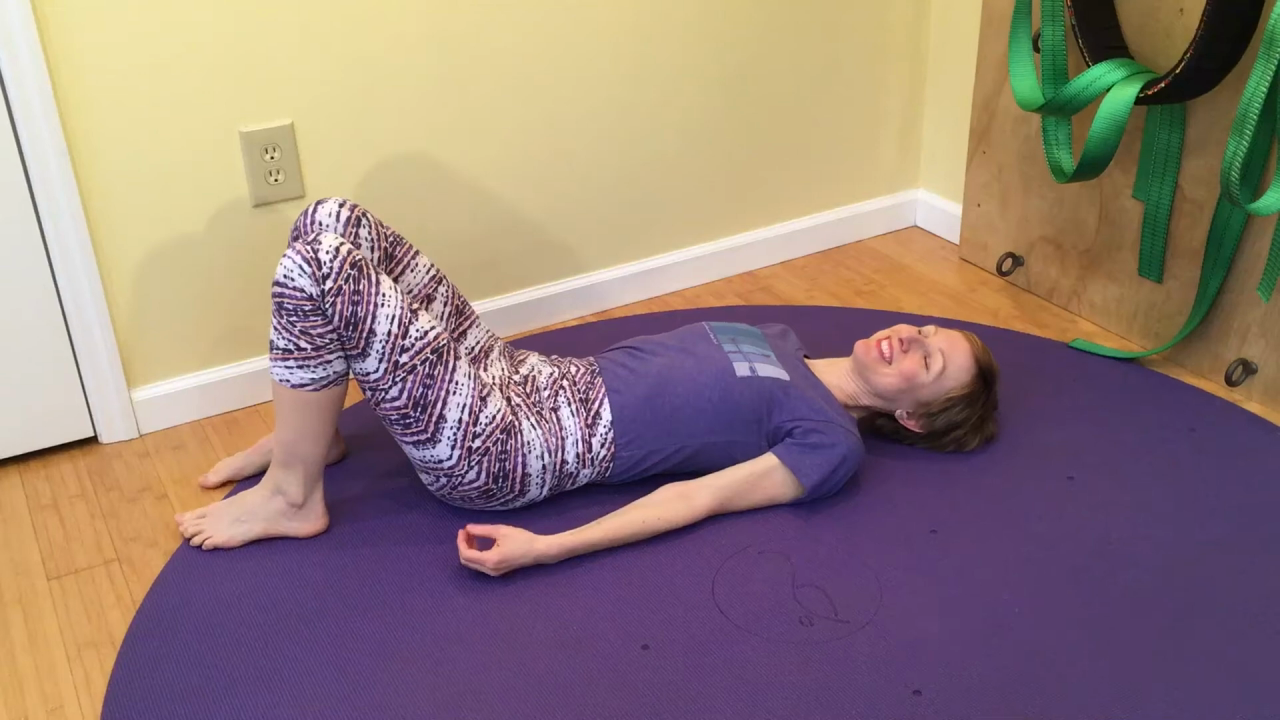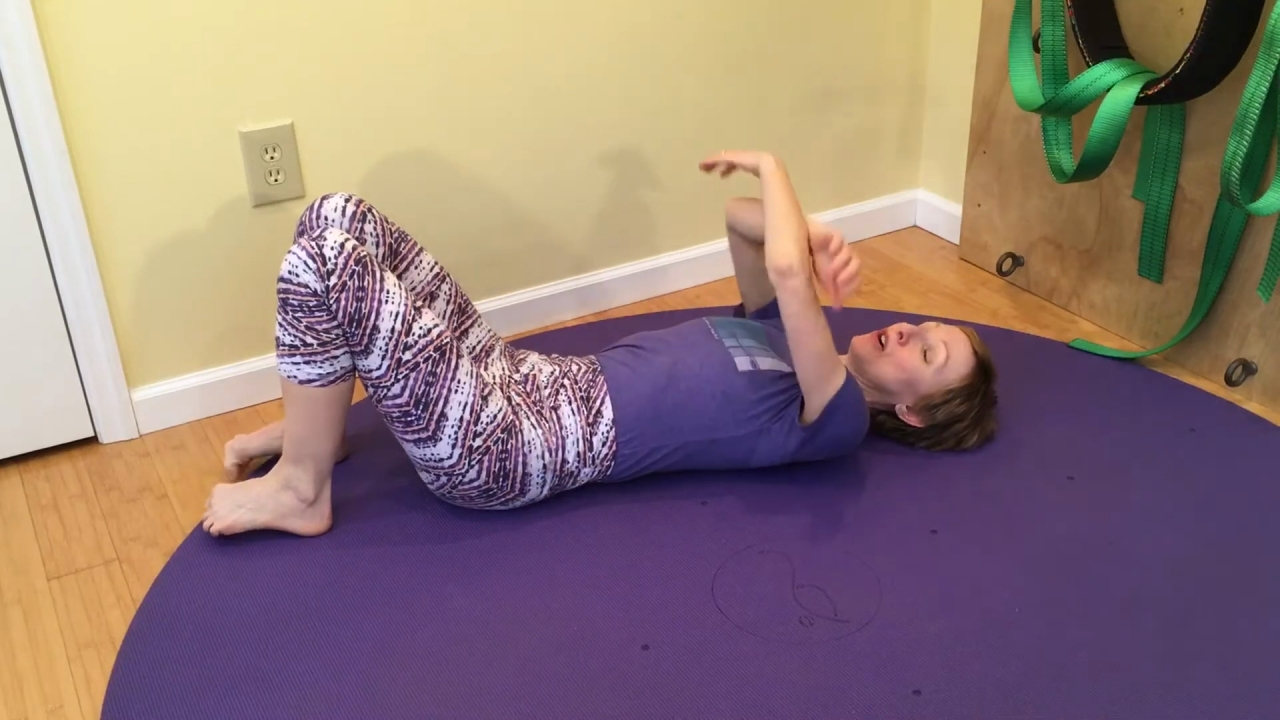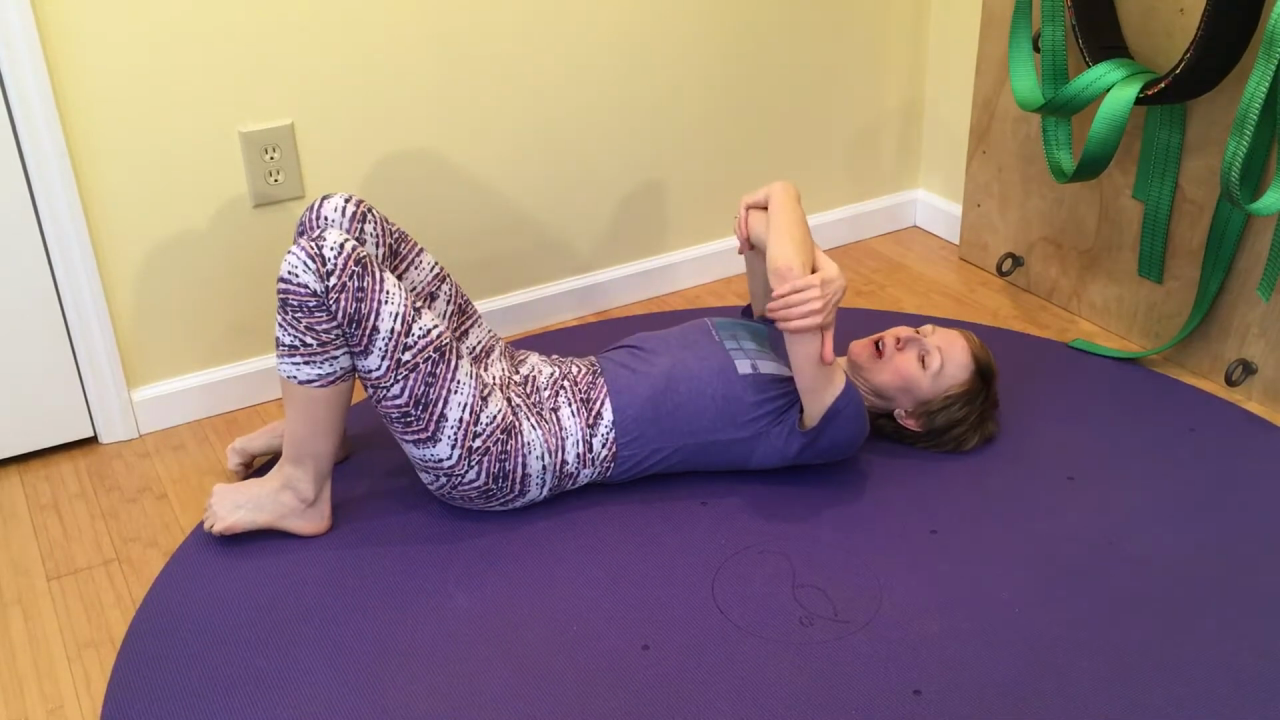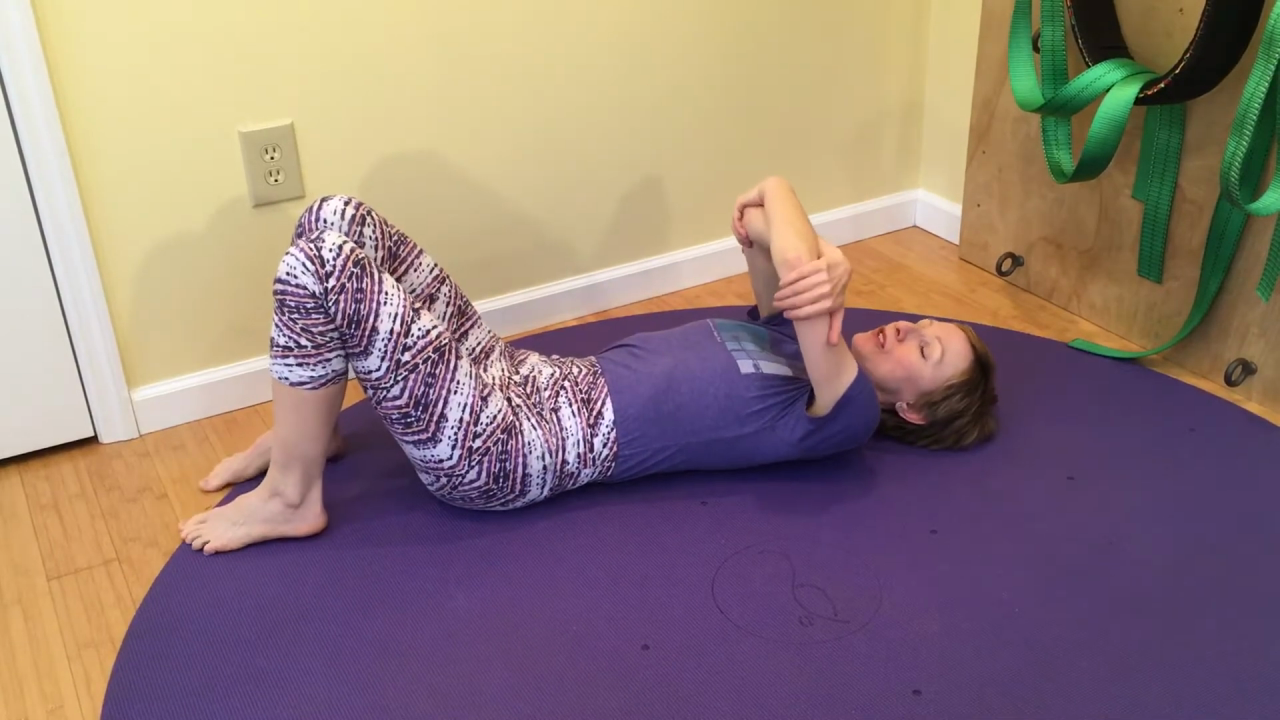
dt=1s
person 1, frame 1
left shoulder: (832, 444)
right shoulder: (783, 341)
left elbow: (695, 500)
left wrist: (545, 548)
left hip: (508, 450)
right hip: (532, 382)
left knee: (317, 265)
right knee: (333, 222)
left ankle: (290, 499)
right ankle: (305, 434)
person 1, frame 2
left shoulder: (836, 418)
right shoulder: (791, 335)
left elbow: (789, 270)
right elbow: (743, 222)
left wrist: (771, 166)
right wrist: (822, 240)
left hip: (507, 448)
right hip: (533, 384)
left knee: (324, 260)
right knee: (342, 217)
left ankle: (300, 490)
right ankle: (311, 425)
person 1, frame 3
left shoulder: (837, 423)
right shoulder: (794, 342)
left elbow: (785, 239)
right elbow: (759, 235)
left wrist: (790, 224)
right wrist: (823, 277)
left hip: (506, 449)
right hip: (529, 382)
left knee: (322, 262)
right knee: (339, 218)
left ankle: (299, 492)
right ankle: (312, 425)
person 1, frame 4
left shoulder: (847, 418)
right shoulder: (800, 342)
left elbow: (799, 260)
right elbow: (771, 247)
right wrist: (811, 258)
left hip: (506, 449)
right hip: (529, 380)
left knee: (321, 267)
right knee: (339, 219)
left ankle: (290, 497)
right ankle: (306, 431)
